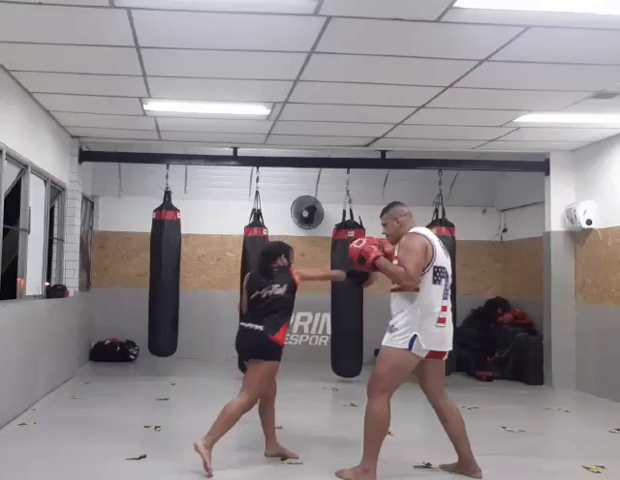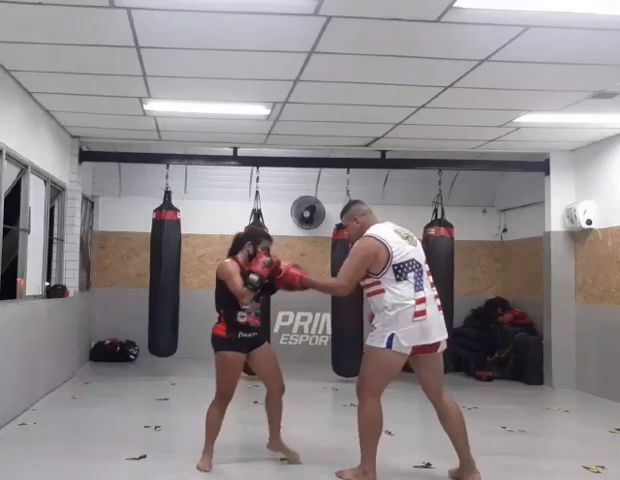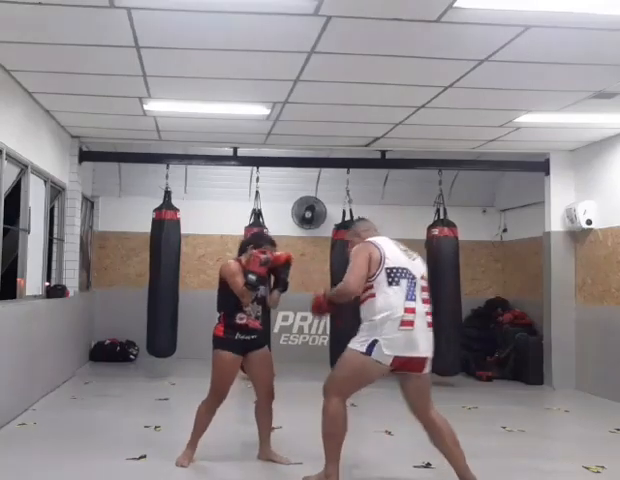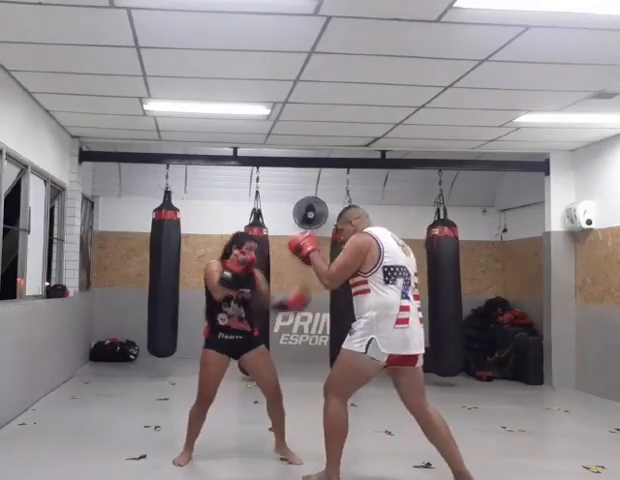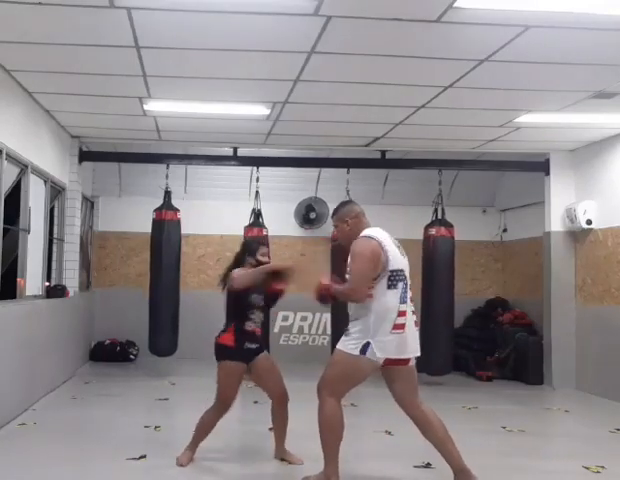
dt=0.7s
person 1, frame 1
left shoulder: (413, 239)
right shoulder: (432, 241)
left elbow: (409, 279)
left wrist: (376, 260)
right wrist: (383, 262)
left hip: (414, 328)
right hip: (435, 330)
left knee: (378, 391)
right knee: (438, 397)
person 1, frame 2
left shoulder: (368, 242)
right shoulder: (405, 235)
left elbow: (342, 286)
left wrist: (301, 278)
left hip: (398, 326)
right hip: (430, 322)
left knee: (368, 393)
right knee: (439, 394)
person 1, frame 3
left shoulder: (366, 248)
right shoulder: (412, 256)
left elbow: (349, 289)
left wrist: (326, 297)
left hip: (385, 335)
right hip: (419, 338)
left knee: (334, 392)
right knee: (426, 412)
person 1, frame 4
left shoulder: (363, 240)
right shoulder: (399, 244)
left elbow: (330, 278)
left wrist: (310, 251)
left hip: (378, 331)
right hip: (409, 334)
left knee: (334, 393)
right knee: (420, 406)
person 1, frame 5
left shoulder: (364, 244)
right shoulder: (388, 241)
left elbow: (357, 292)
left wrist: (330, 288)
left hip: (373, 334)
right hip: (401, 334)
left knee: (328, 392)
right knee: (414, 406)
person 2, frame 1
left shoulder: (251, 277)
right shoulder: (292, 275)
left elbow: (245, 309)
right elbow: (330, 275)
left hip: (247, 337)
right hip: (267, 342)
left knee: (268, 392)
right knee: (248, 397)
left ankle: (272, 445)
right ankle: (207, 442)
person 2, frame 2
left shoulder: (252, 268)
right shoulder: (228, 266)
right elbow: (243, 297)
left wrist: (270, 283)
right wrist: (258, 274)
left hip: (254, 336)
right hip: (230, 338)
left knee: (277, 388)
right knee: (223, 397)
left ankle: (276, 441)
right ankle: (207, 453)
person 2, frame 3
left shoulder: (259, 270)
right shoulder: (231, 267)
left elbow: (271, 303)
right elbow: (245, 297)
left wrist: (282, 277)
right wrist: (257, 272)
left hip: (256, 338)
right hip: (229, 338)
left knee: (267, 395)
right knee: (216, 397)
left ankle: (265, 449)
right ankle: (190, 448)
person 2, frame 4
left shoulder: (254, 274)
right shoulder: (215, 266)
left elbow: (265, 302)
right elbow: (217, 294)
left wrist: (287, 303)
right wrist: (234, 270)
left hip: (248, 339)
right hip: (218, 339)
left knee: (274, 393)
right knee: (205, 398)
left ankle: (282, 446)
right ankle: (188, 449)
person 2, frame 5
left shoulder: (262, 279)
right shoulder: (238, 274)
right elbow: (238, 283)
left wrist: (273, 294)
right wrist: (271, 270)
left hip: (254, 346)
right hip: (233, 346)
left knee: (281, 397)
right knee: (222, 405)
left ankle: (281, 449)
right ankle: (190, 449)
